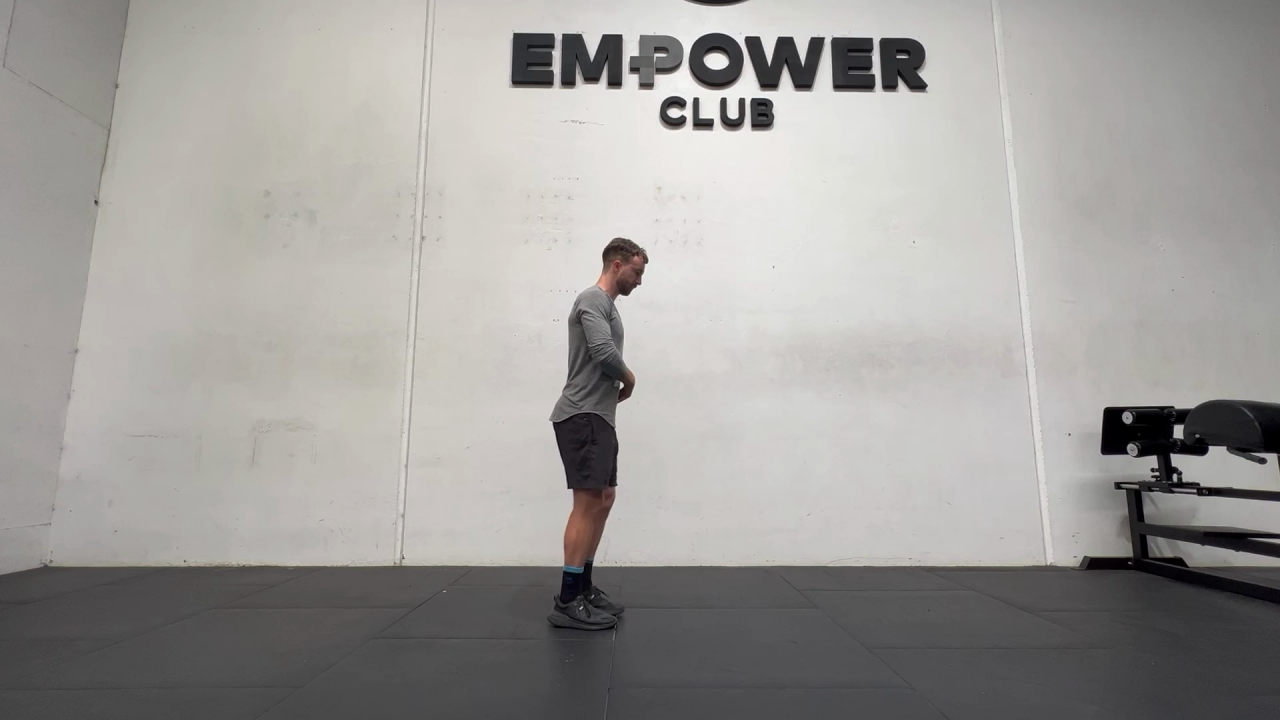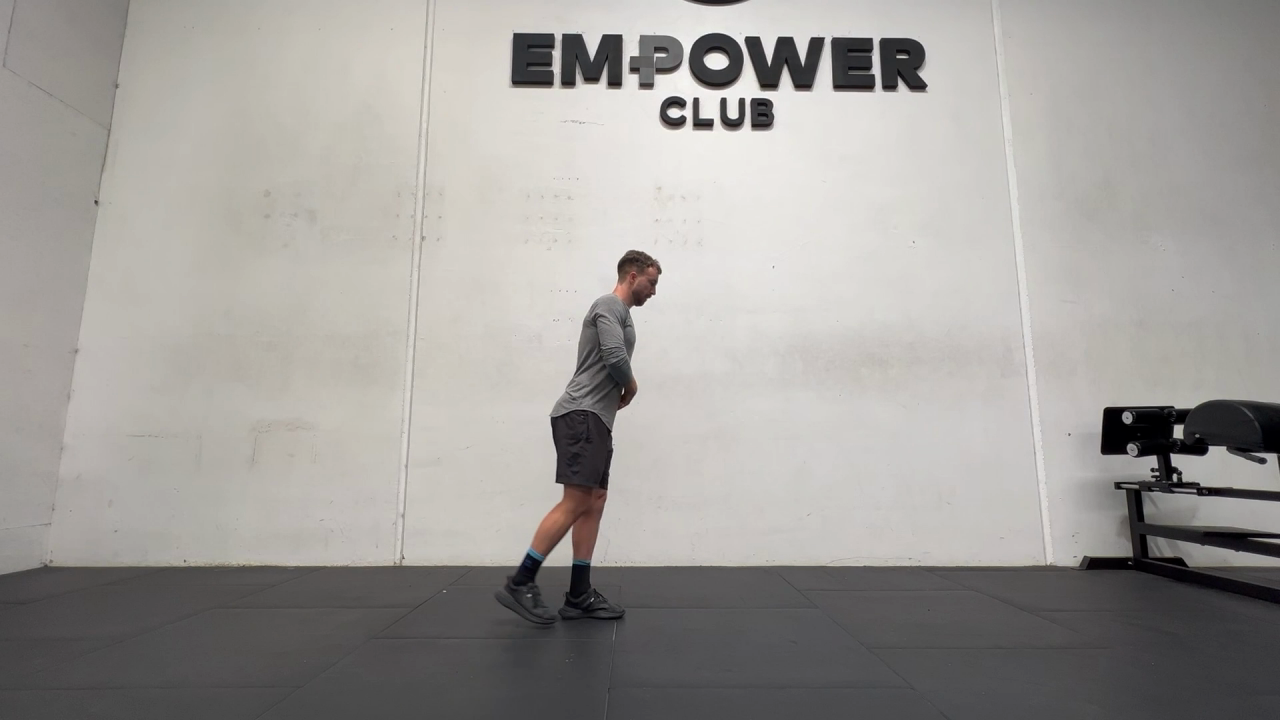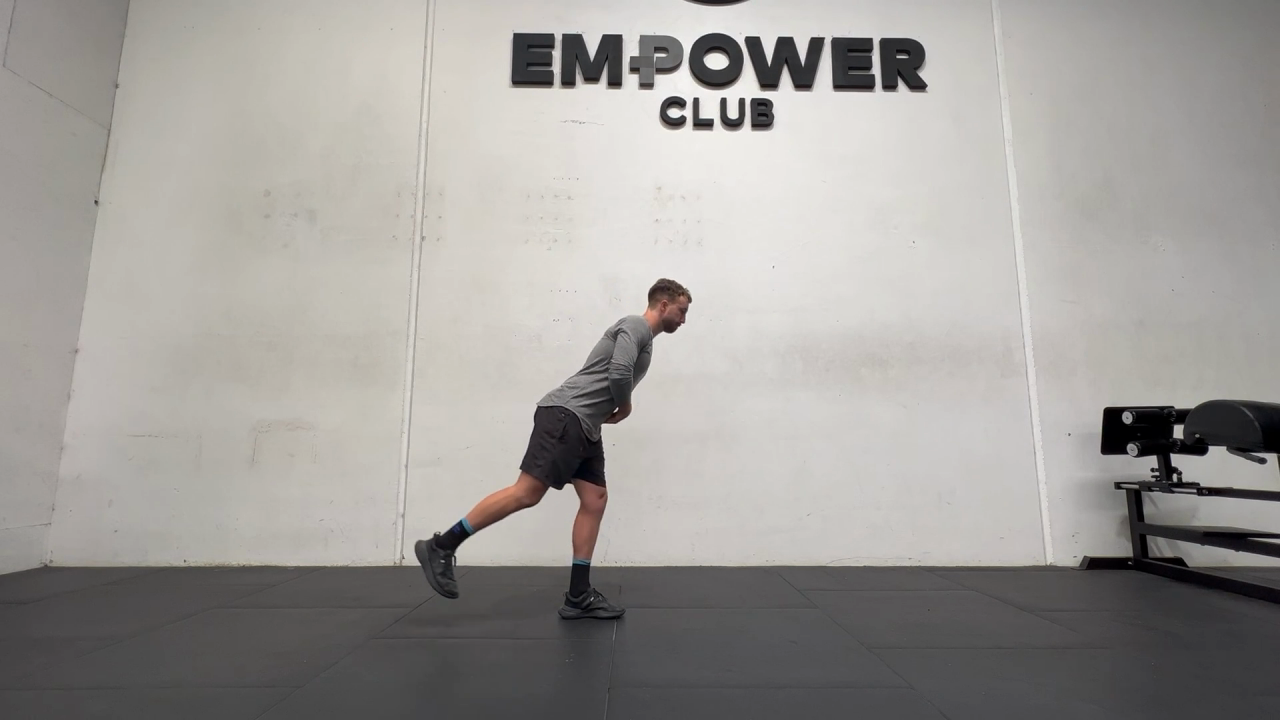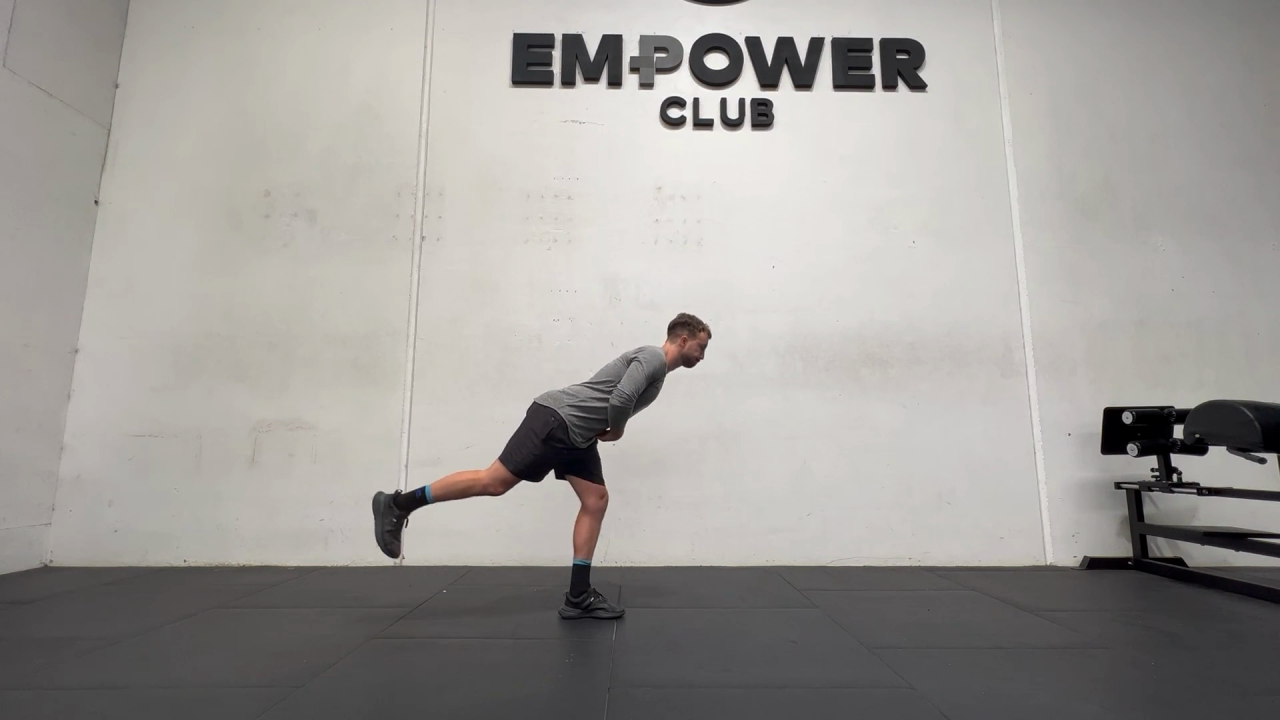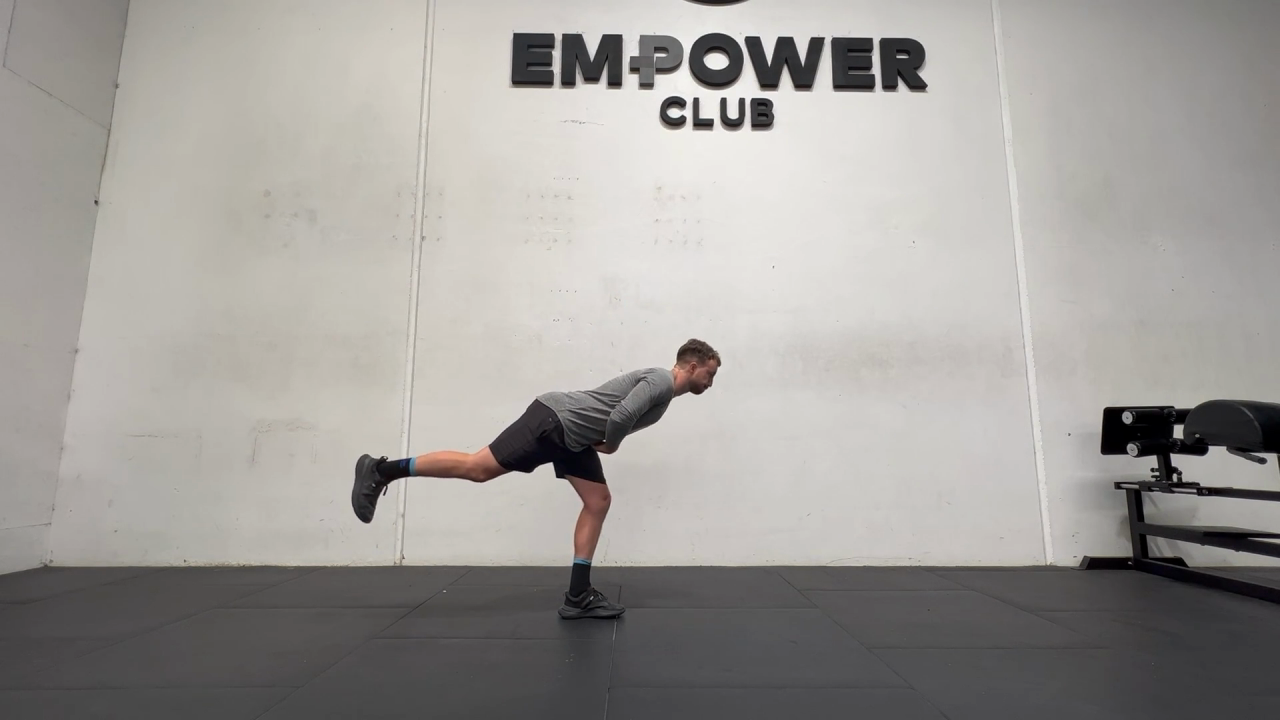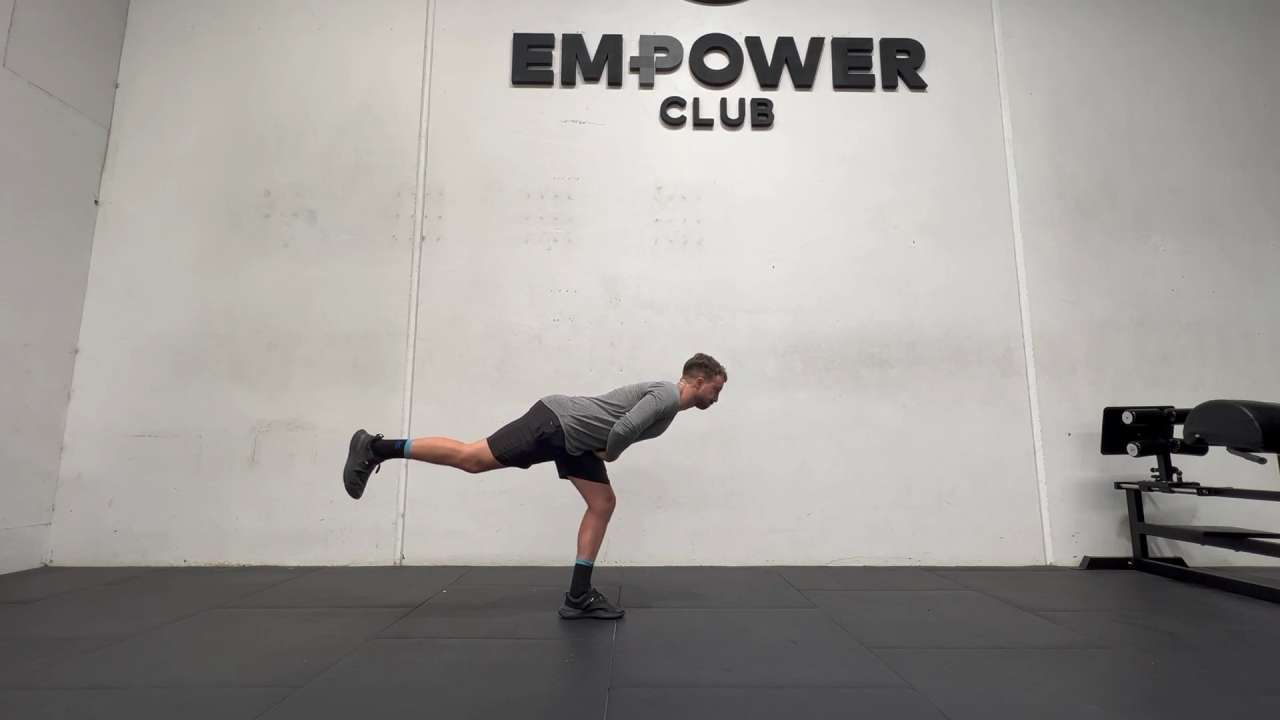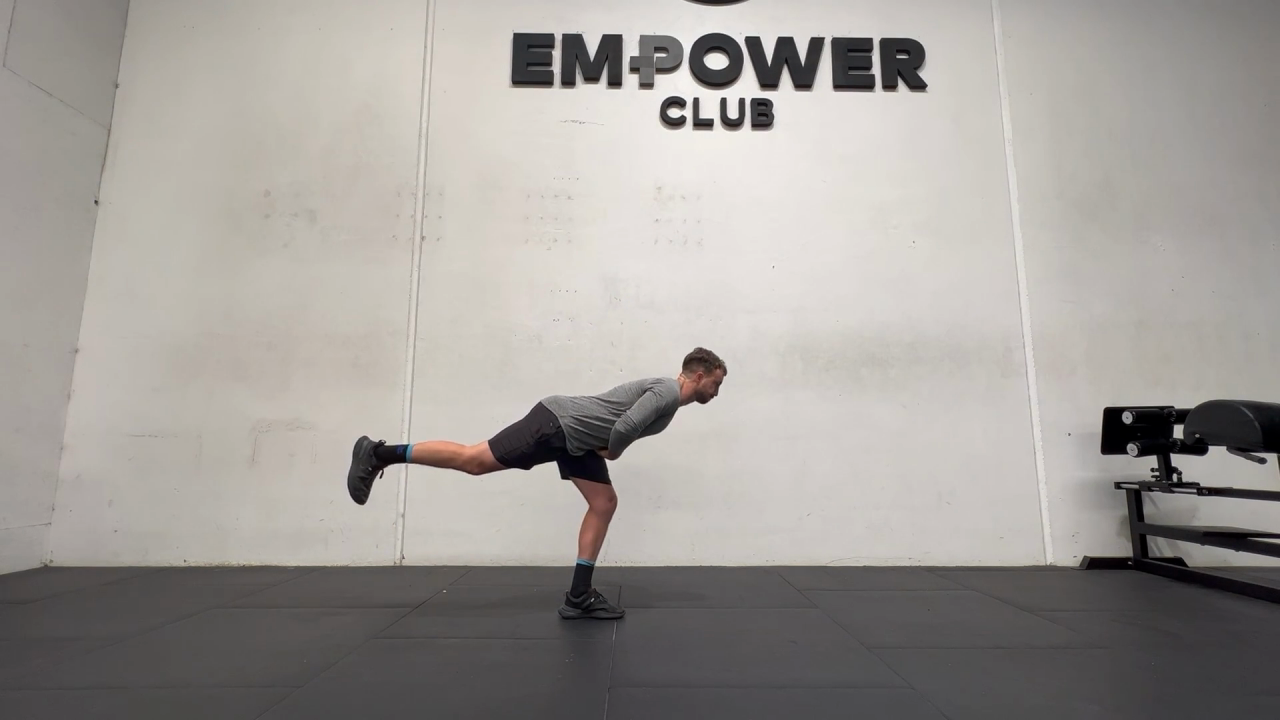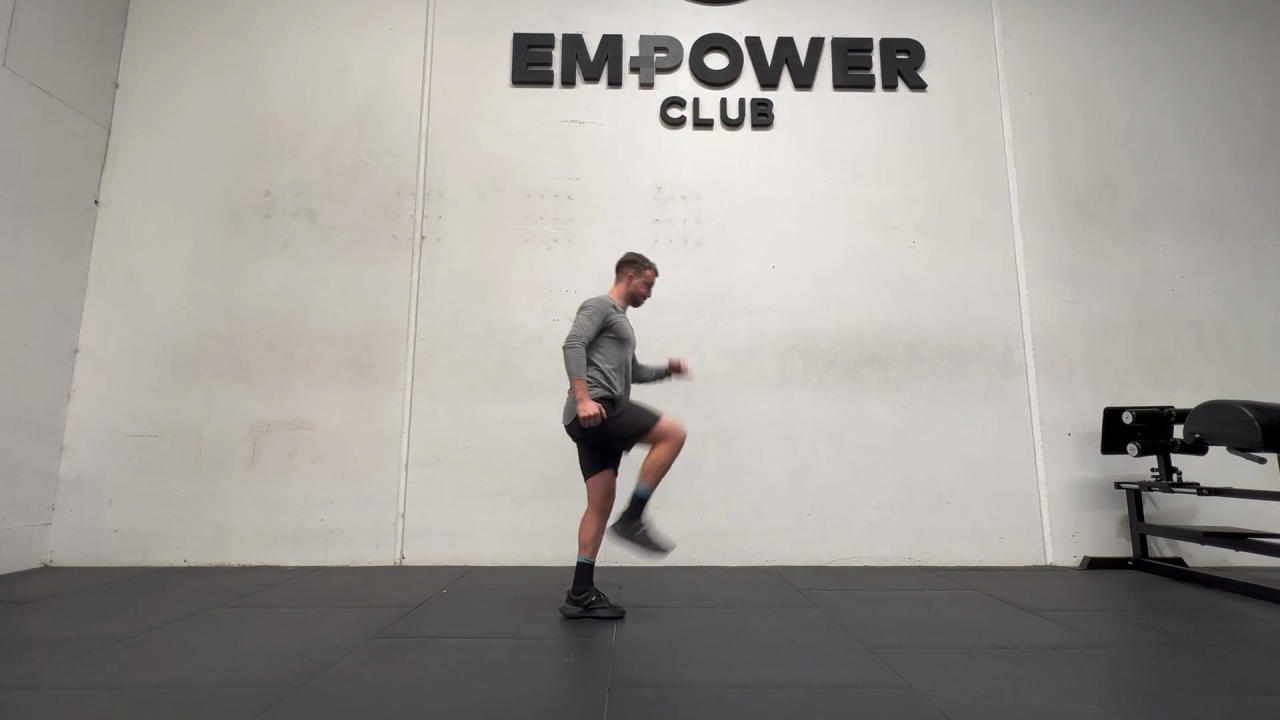
dt=0.7s
person 1, frame 1
left shoulder: (605, 304)
right shoulder: (592, 300)
right elbow: (604, 354)
left wrist: (622, 380)
right wrist: (628, 378)
left hip: (597, 416)
right hip: (583, 417)
left knee: (603, 500)
right knee: (589, 504)
left ankle: (583, 589)
right ankle: (568, 602)
person 1, frame 2
left shoulder: (618, 313)
right shoulder: (609, 306)
right elbow: (615, 358)
left wrist: (622, 389)
right wrist: (631, 386)
left hip: (595, 418)
right hip: (581, 415)
left knee: (594, 503)
right knee: (577, 502)
left ankle: (579, 594)
right ankle: (520, 584)
person 1, frame 3
left shoulder: (643, 338)
right shoulder: (635, 326)
right elbow: (618, 373)
left wrist: (616, 408)
right wrist: (625, 407)
left hip: (585, 427)
right hip: (565, 415)
left knee: (595, 501)
right knee: (526, 493)
left ankle: (579, 595)
right ankle: (441, 547)
person 1, frame 4
left shoulder: (656, 368)
right shoulder: (652, 358)
right elbow: (621, 399)
left wrist: (610, 429)
right wrist: (617, 430)
left hip: (577, 434)
right hip: (556, 419)
left knee: (596, 501)
right knee: (494, 482)
left ankle: (578, 595)
right ankle: (398, 504)
person 1, frame 5
left shoulder: (660, 388)
right shoulder: (661, 381)
right elbow: (621, 416)
left wrist: (604, 443)
right wrist: (611, 445)
left hip: (572, 436)
right hip: (554, 421)
left knee: (598, 502)
right knee: (478, 468)
left ankle: (578, 595)
right ankle: (383, 470)
person 1, frame 6
left shoulder: (663, 397)
right shoulder: (667, 396)
right elbow: (624, 427)
left wrist: (604, 453)
right wrist: (611, 455)
left hip: (573, 438)
right hip: (556, 423)
left knee: (603, 504)
right knee: (471, 458)
left ankle: (578, 595)
right ankle: (377, 449)
person 1, frame 7
left shoulder: (666, 394)
right shoulder: (667, 391)
right elbow: (626, 427)
left wrist: (606, 450)
right wrist: (614, 453)
left hip: (576, 439)
right hip: (558, 425)
left knee: (605, 504)
right knee: (473, 459)
left ankle: (579, 596)
right ankle: (379, 455)
person 1, frame 8
left shoulder: (619, 317)
right shoulder: (599, 306)
left elbow: (632, 372)
right elbow: (573, 345)
left wrist: (667, 370)
right wrist: (583, 398)
left hip: (608, 411)
right hip: (594, 405)
left knee: (600, 502)
right knee: (673, 434)
left ankle: (581, 593)
right ankle: (632, 519)
